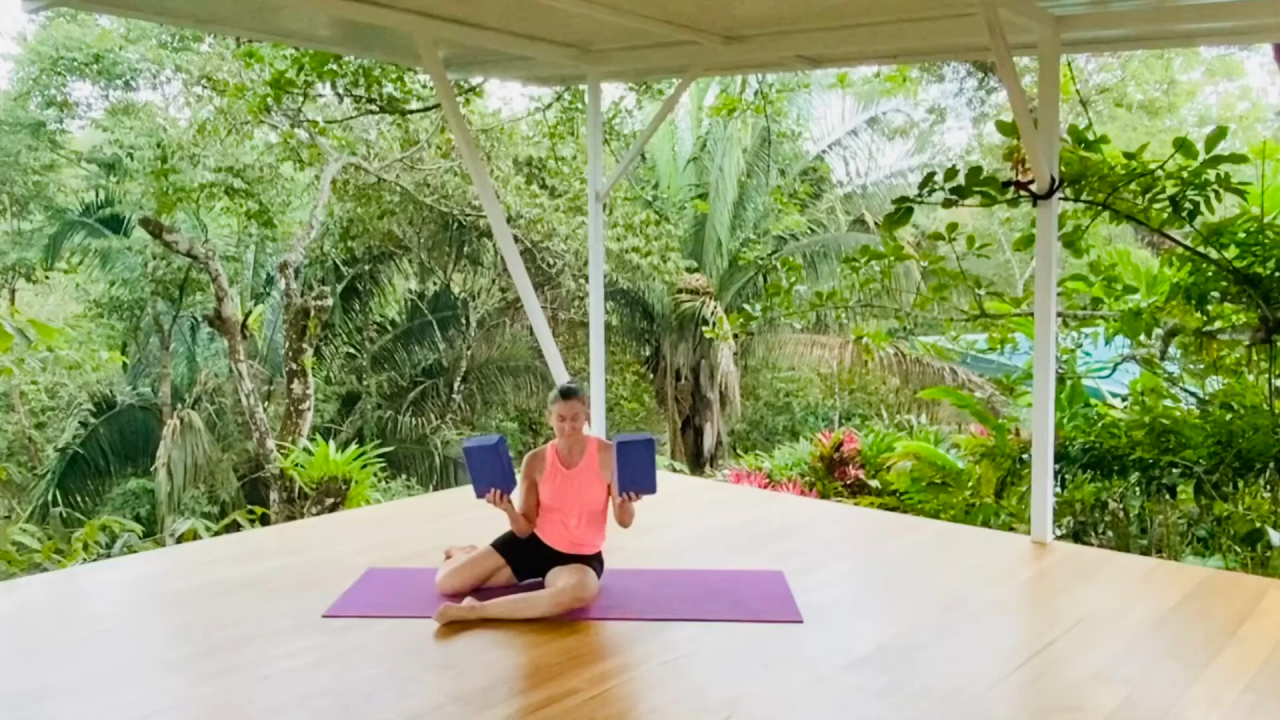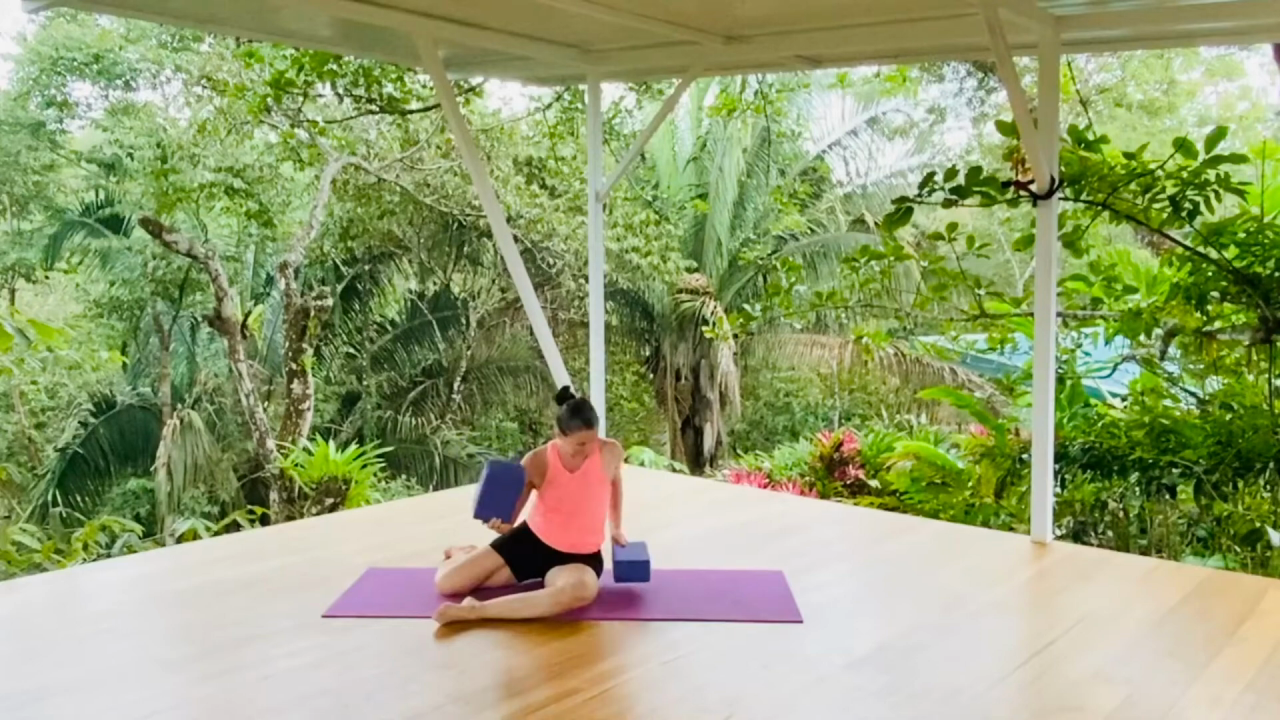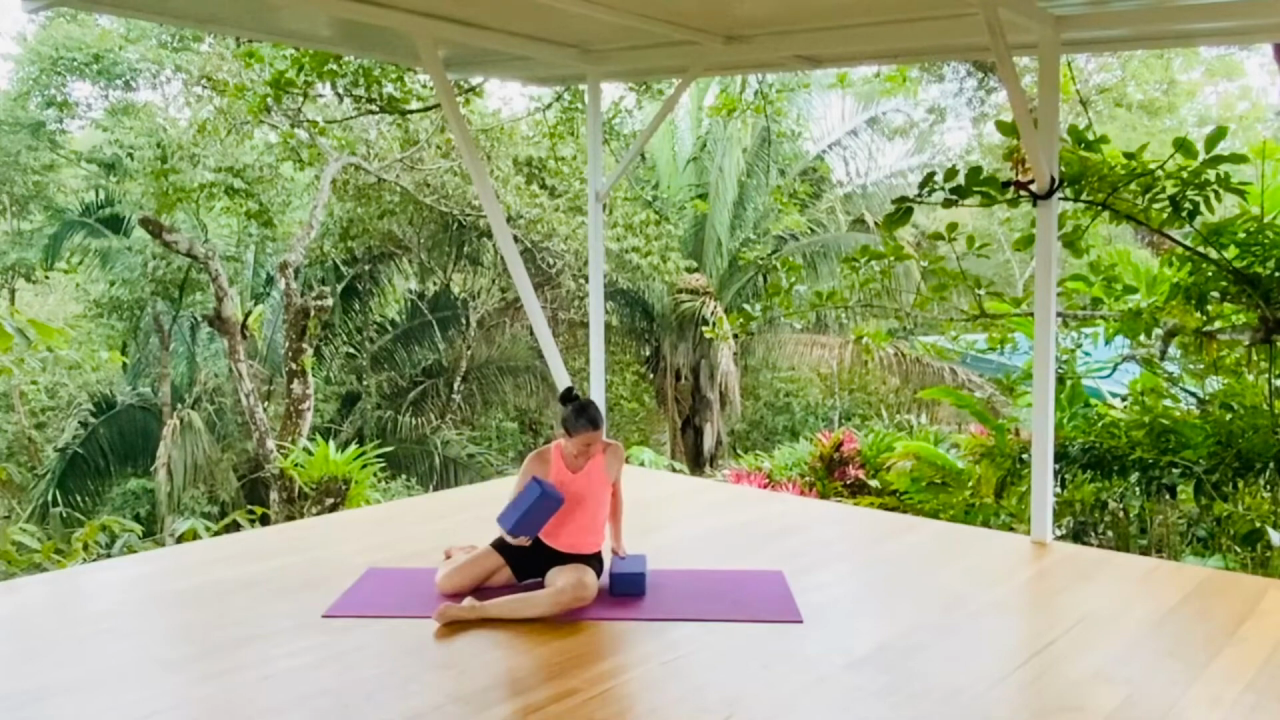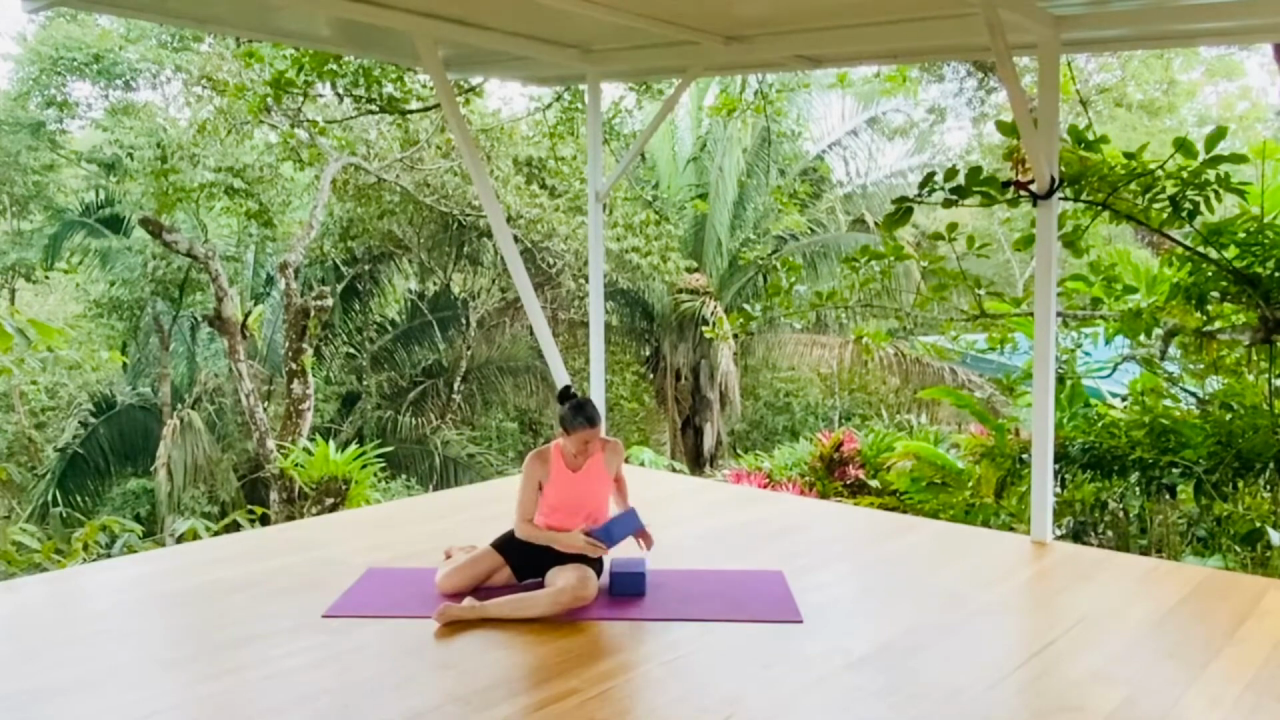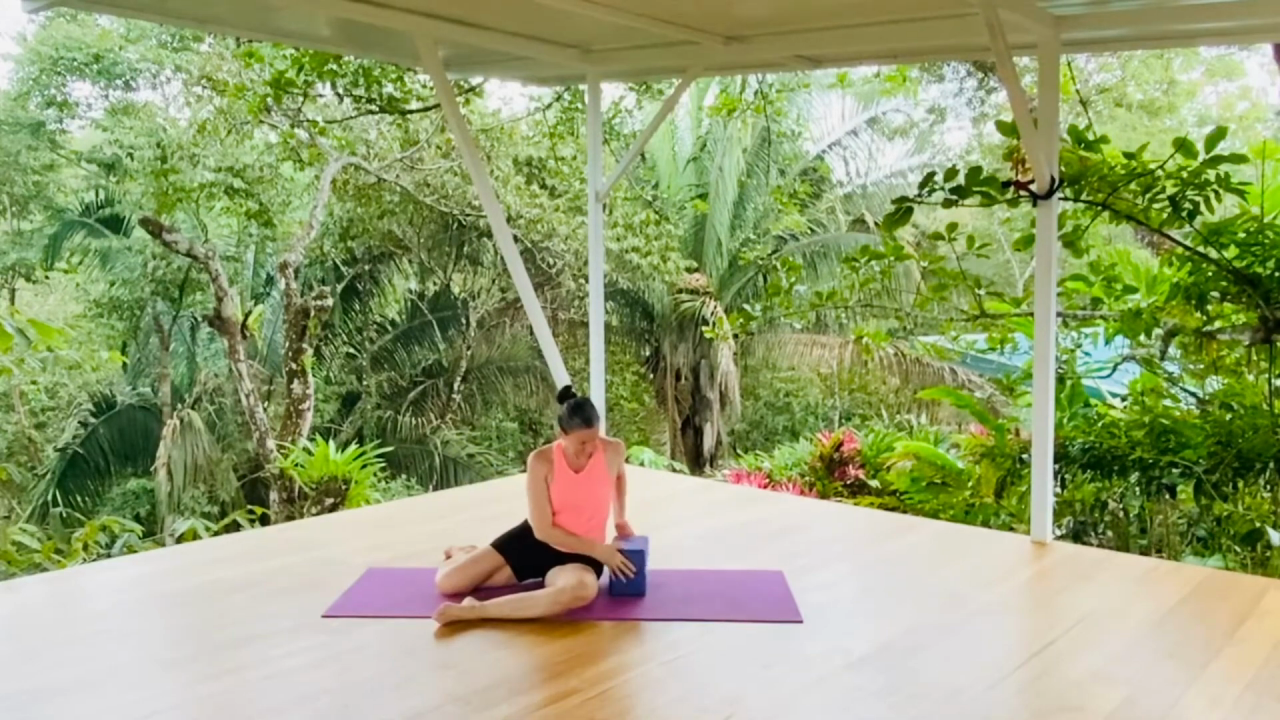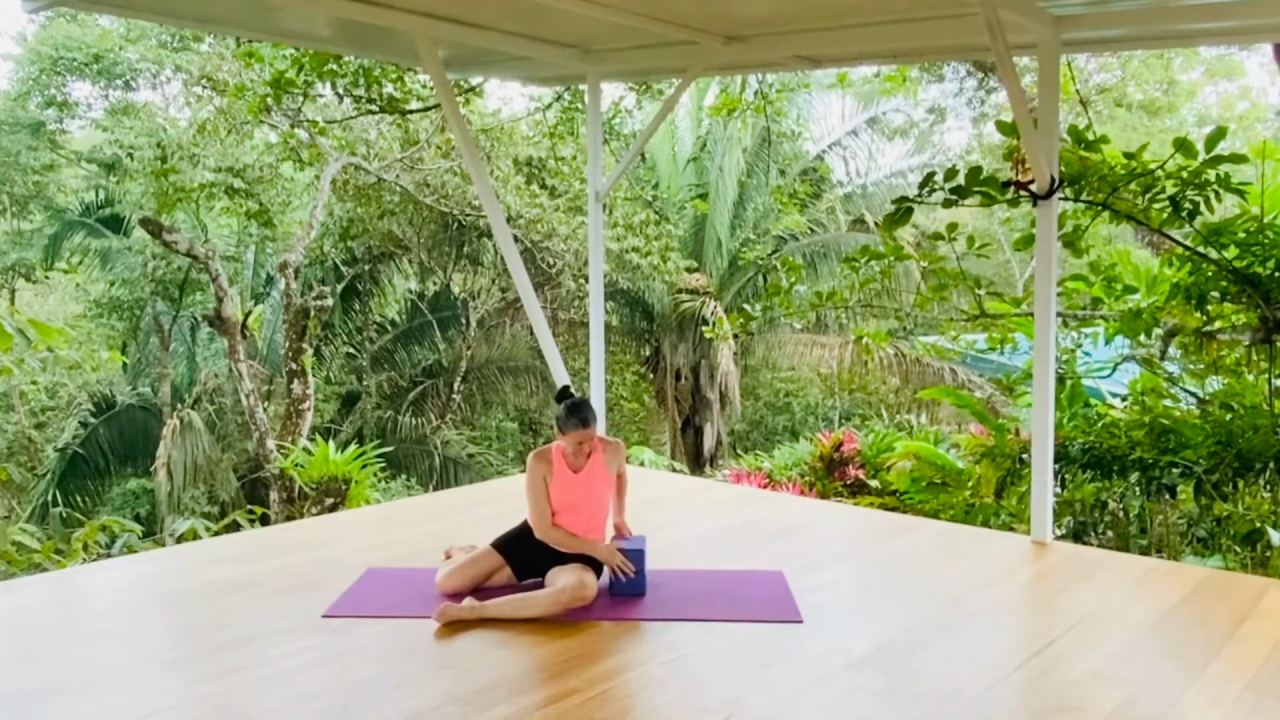
dt=0.5s
person 1, frame 1
left shoulder: (609, 455)
right shoulder: (535, 461)
left elbow: (624, 522)
right elbow: (524, 529)
left wrist: (627, 509)
right wrist: (508, 510)
left hip: (580, 557)
right hip: (534, 542)
left knee: (580, 591)
right knee: (447, 582)
left ankle: (476, 610)
right ankle: (469, 553)
person 1, frame 2
left shoulder: (611, 452)
right shoulder: (535, 462)
right elbow: (507, 522)
left wrist: (616, 528)
right wrist: (499, 524)
left hip: (580, 556)
right hip: (532, 540)
left knee: (580, 590)
right knee: (446, 583)
left ankle: (476, 610)
right ankle: (468, 554)
person 1, frame 3
left shoulder: (613, 454)
right shoulder: (539, 462)
left wrist: (617, 540)
right wrist: (511, 534)
left hip: (580, 557)
right hip: (534, 542)
left knee: (581, 590)
right knee: (446, 582)
left ankle: (476, 610)
right ankle: (469, 554)
person 1, frame 4
left shoulder: (612, 451)
right shoulder: (539, 461)
right elbow: (521, 526)
right wrist: (567, 540)
left hip: (582, 555)
right hip: (536, 542)
left knee: (582, 590)
right knee: (447, 582)
left ankle: (476, 609)
right ankle: (469, 554)
person 1, frame 5
left shoulder: (613, 450)
right shoulder: (541, 461)
right elbow: (543, 530)
left wrist: (620, 519)
right wrist: (598, 550)
left hip: (579, 556)
right hip: (534, 540)
left knee: (581, 590)
right knee: (447, 581)
left ankle: (476, 610)
right ankle: (468, 553)
person 1, frame 6
left shoulder: (613, 450)
right shoulder: (540, 461)
right elbow: (543, 530)
left wrist: (619, 518)
right wrist: (598, 549)
left hip: (579, 555)
right hip: (533, 540)
left knee: (581, 589)
right knee: (447, 581)
left ankle: (476, 610)
right ankle: (467, 554)
